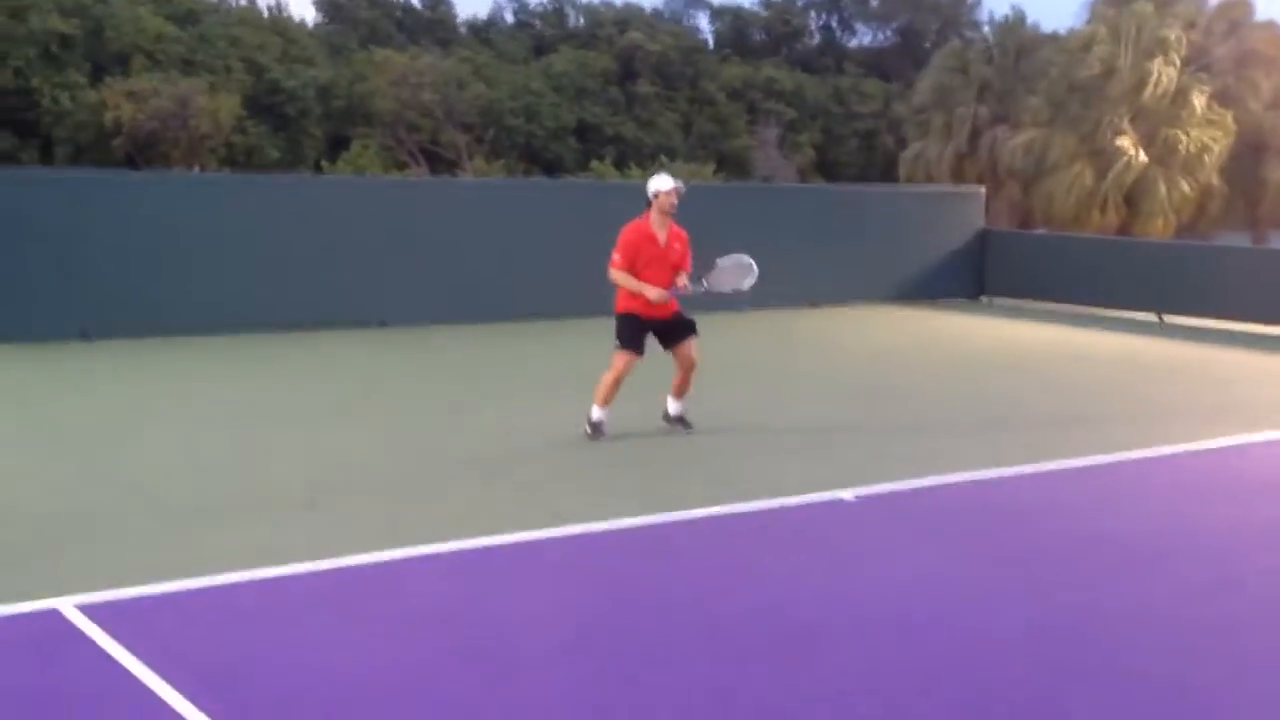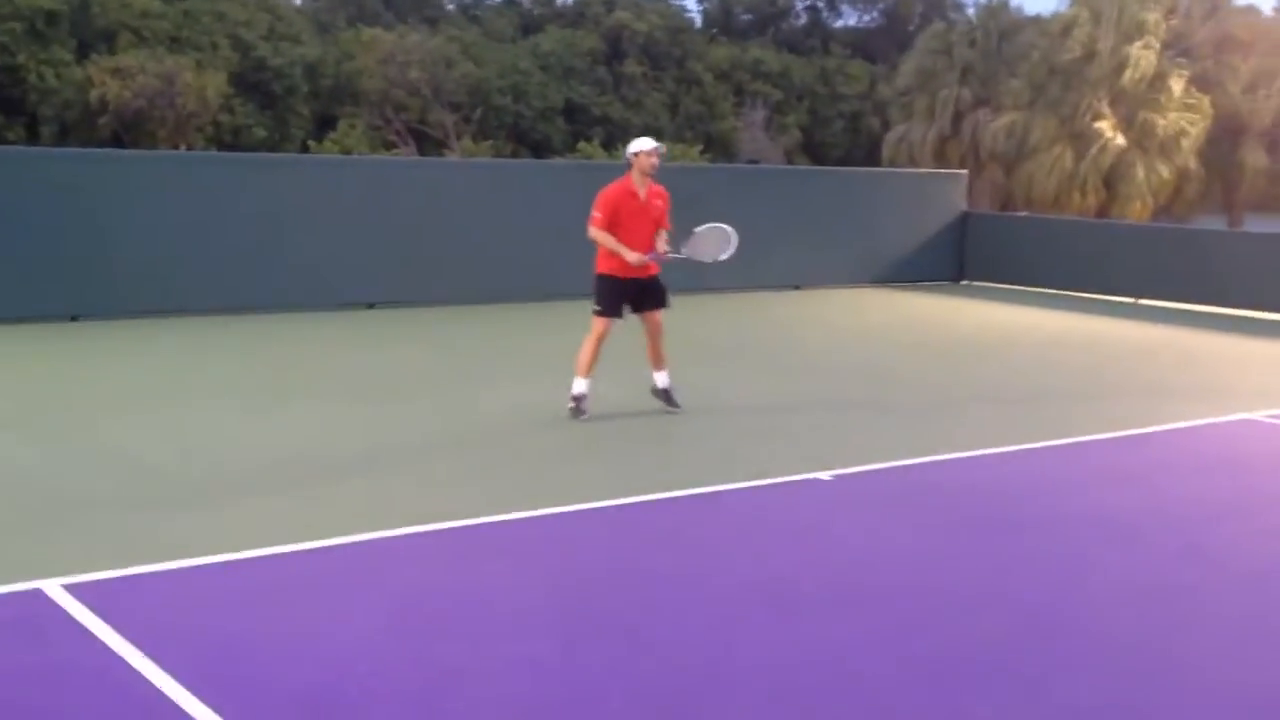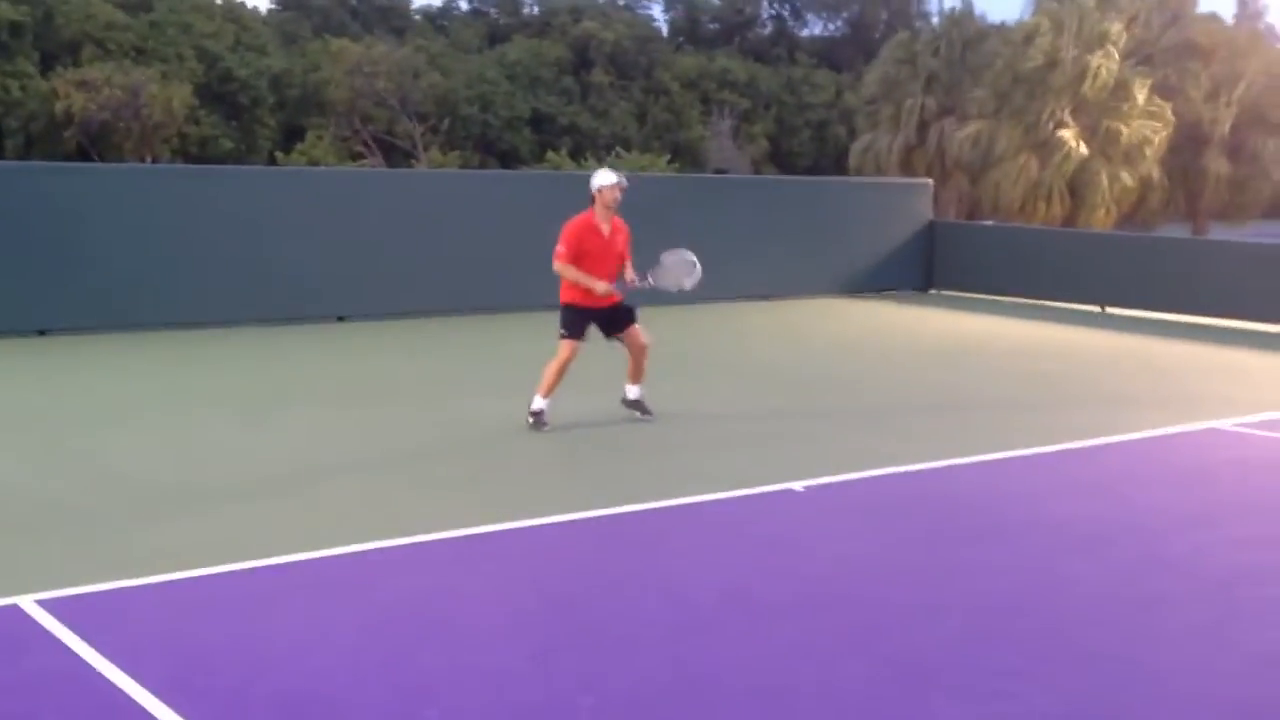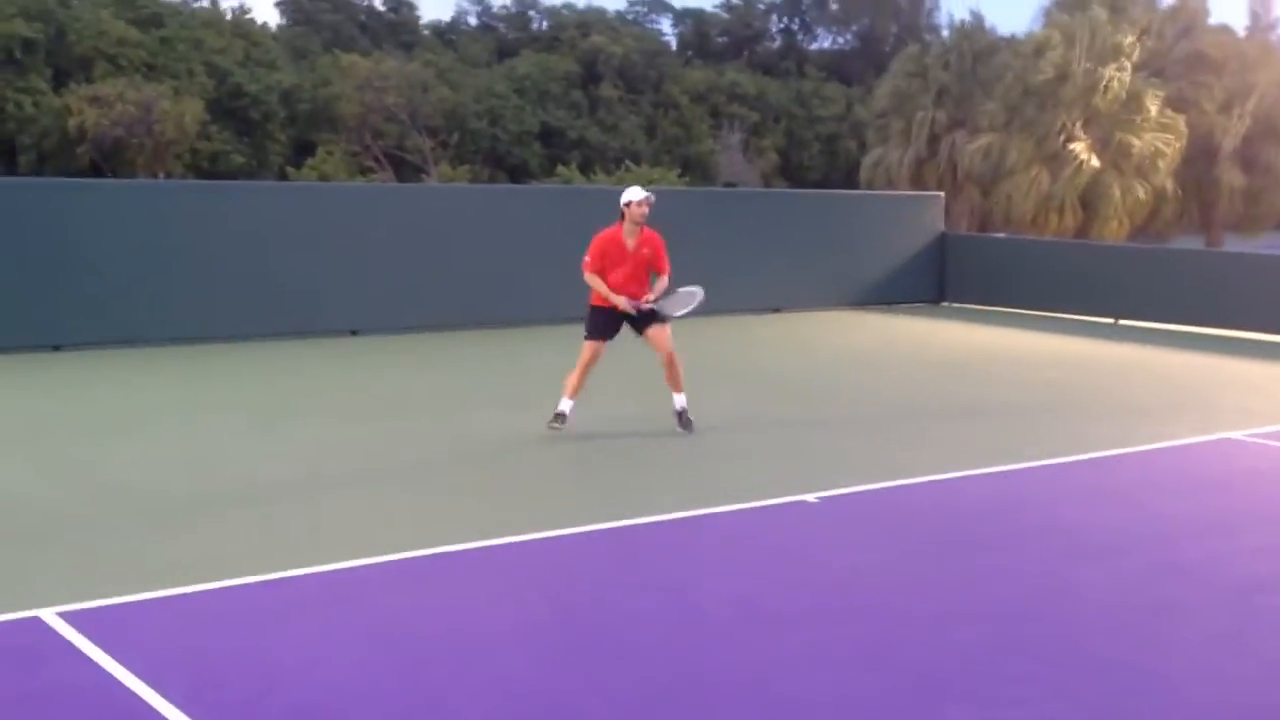
dt=0.2s
person 1, frame 1
left shoulder: (681, 236)
right shoulder: (632, 233)
left elbow: (682, 271)
right elbow: (615, 273)
left wrist: (682, 281)
right wrist: (646, 290)
left hip: (667, 310)
right hip: (634, 310)
left knee: (689, 360)
right knee: (620, 368)
left ankle: (674, 411)
right ankle: (596, 417)
person 1, frame 2
left shoulder: (661, 195)
right shoulder: (613, 192)
right elbow: (594, 230)
left wrist: (661, 242)
right wrist: (625, 252)
left hip: (646, 273)
right hip: (613, 273)
left knee: (655, 329)
right knee: (599, 331)
left ankle: (661, 385)
right ankle: (578, 394)
person 1, frame 3
left shoulder: (621, 228)
right shoulder: (577, 226)
right elbow: (559, 265)
left wrist: (628, 274)
right wrist: (593, 283)
left hip: (610, 300)
right hip: (578, 301)
left knee: (641, 345)
right knee: (565, 355)
left ankle: (632, 396)
right ankle: (537, 408)
person 1, frame 4
left shoulder: (654, 240)
right shoulder: (604, 239)
left elbow: (663, 275)
right elbow: (589, 274)
left wrist: (654, 294)
right wrist: (614, 297)
left hip: (639, 304)
right hip: (605, 304)
left knee: (668, 351)
right knee: (588, 358)
left ankle: (680, 407)
right ankle: (563, 410)
